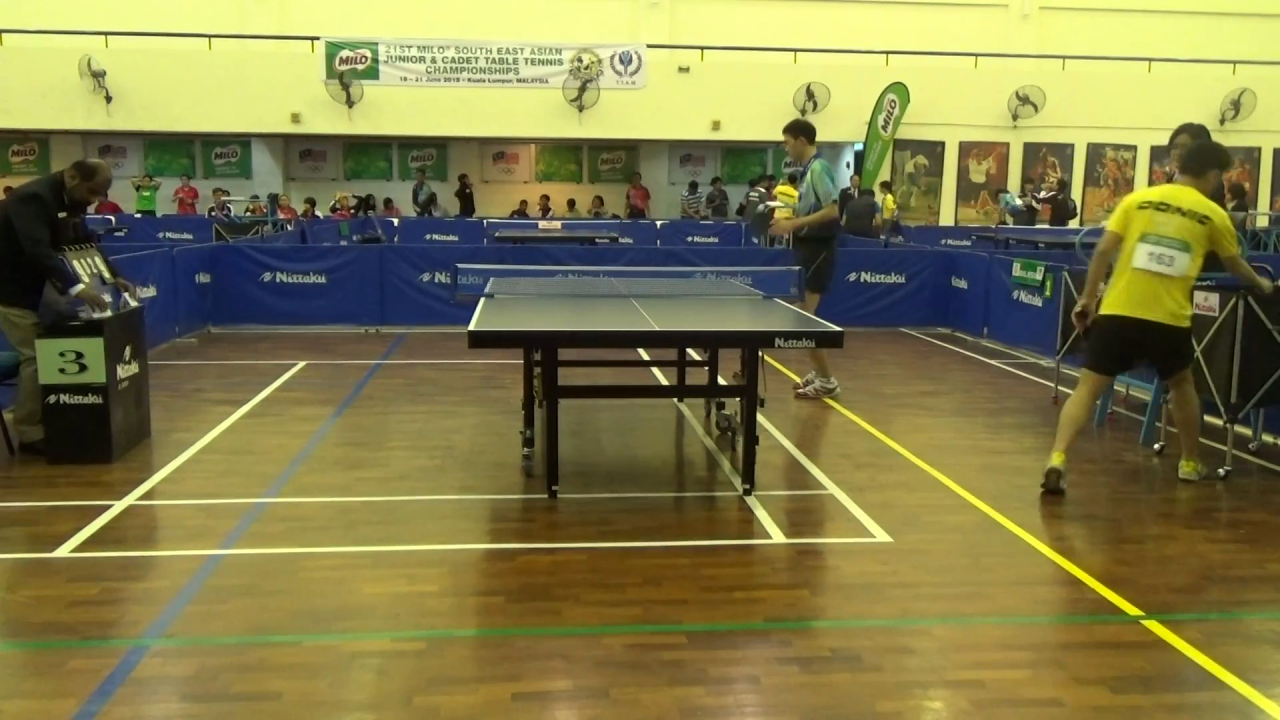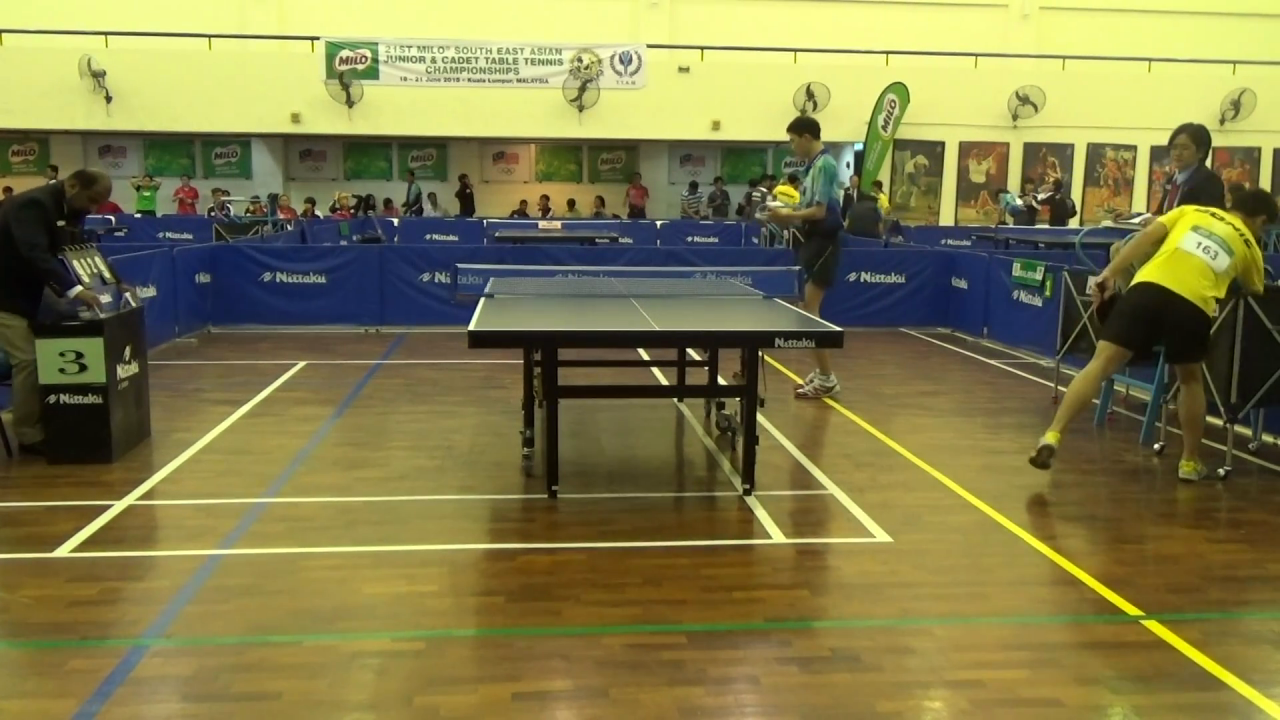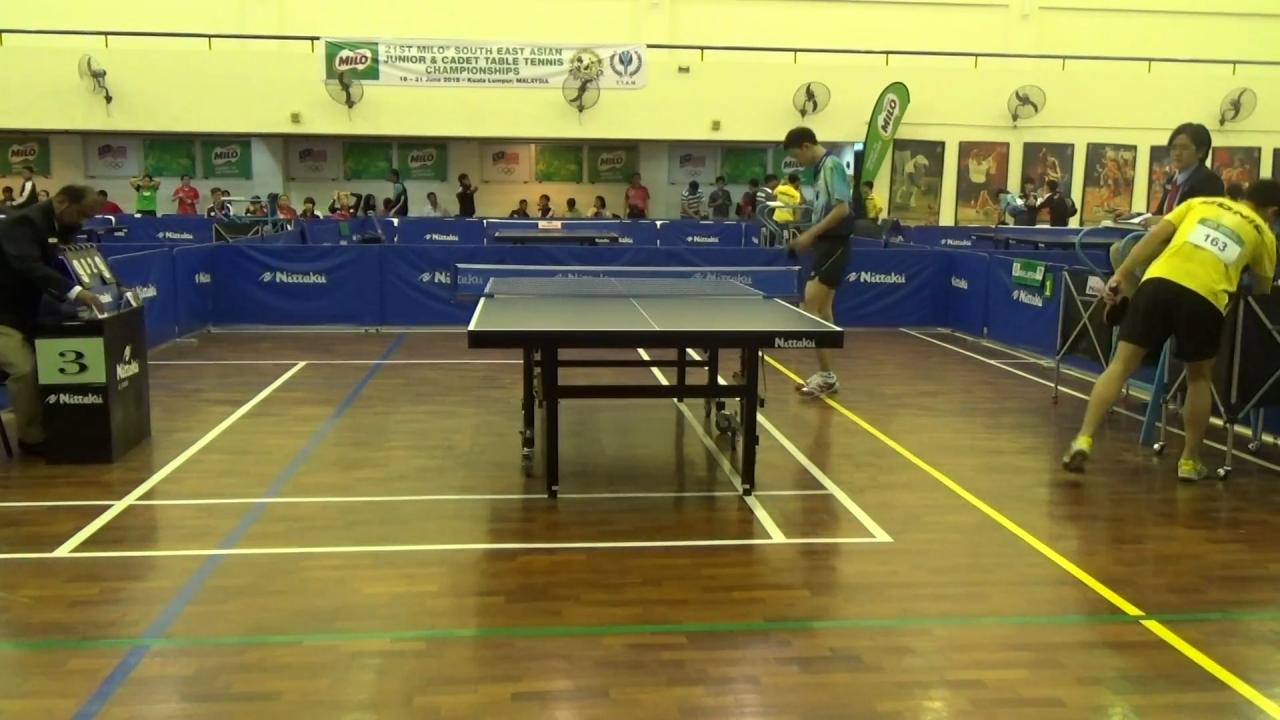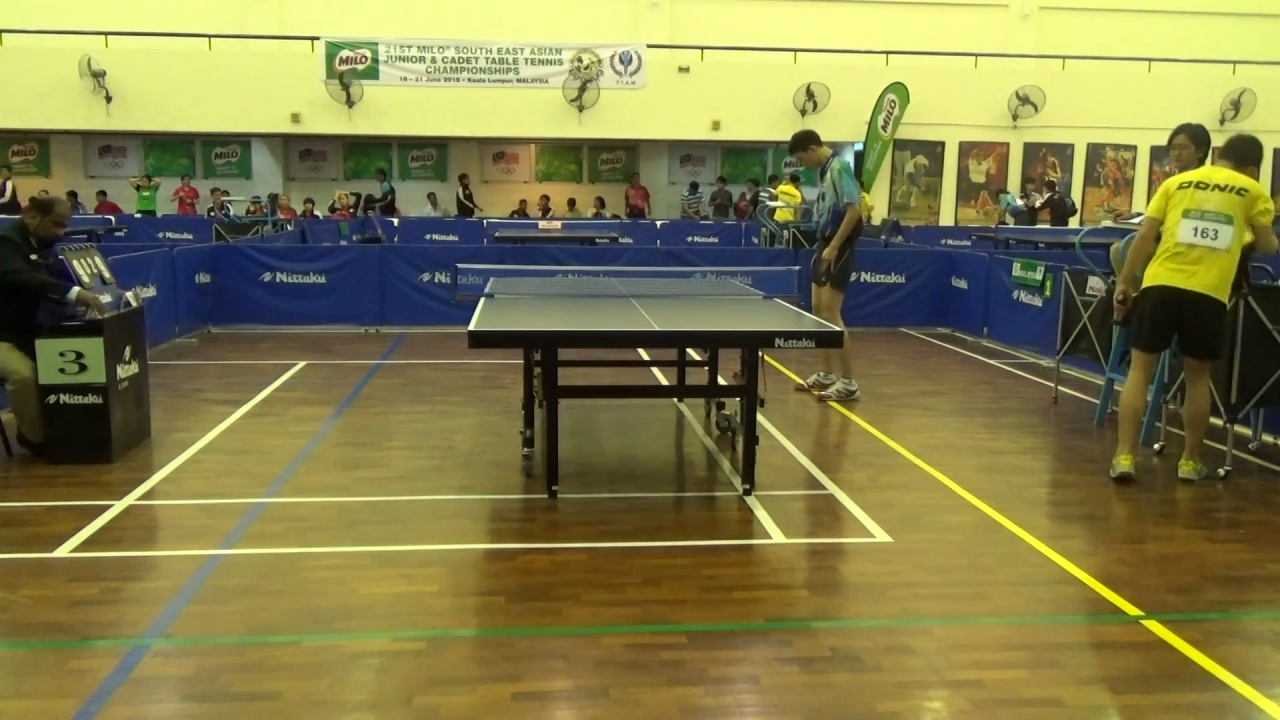
dt=0.3s
person 1, frame 1
left shoulder: (1137, 199)
right shoulder: (1214, 215)
left elbow: (1104, 250)
right elbow: (1236, 268)
left wrist: (1087, 297)
right wrist: (1260, 283)
left hip: (1117, 311)
right hip: (1169, 318)
left knee: (1087, 390)
right knee: (1182, 386)
left ankle: (1058, 457)
right ankle: (1190, 463)
person 1, frame 2
left shoulder: (1192, 211)
right shoulder: (1250, 247)
left elbow: (1149, 236)
right elbow: (1253, 294)
left wrist: (1110, 273)
left hip: (1149, 288)
right hip: (1193, 304)
left knee: (1100, 365)
right knee: (1191, 378)
left ankle: (1052, 436)
right ankle: (1190, 461)
person 1, frame 3
left shoulder: (1201, 203)
left elbow: (1156, 235)
left wrist: (1120, 275)
left hip: (1160, 283)
right hip: (1205, 298)
left knee: (1121, 365)
right knee: (1199, 378)
left ankle: (1084, 439)
right ankle: (1190, 462)
person 1, frame 4
left shoulder: (1177, 182)
left elbow: (1145, 235)
left wrist: (1125, 284)
left hip: (1160, 286)
right hip: (1209, 294)
left knee: (1140, 371)
right knee: (1198, 377)
left ankle: (1124, 458)
right ankle: (1190, 461)
person 2, frame 1
left shoulder: (73, 202)
right shoulder: (34, 198)
left elbow: (83, 244)
right elbow: (38, 251)
left wrist: (112, 277)
right wrist: (77, 289)
left hip: (38, 289)
right knee: (38, 356)
right ankle: (30, 434)
person 2, frame 2
left shoulder: (69, 211)
right shoulder: (33, 205)
right elbow: (36, 256)
right wrist: (75, 290)
left hip: (30, 298)
right knee: (29, 360)
right ankle: (30, 436)
person 2, frame 3
left shoulder: (63, 229)
right shoulder: (25, 223)
right elbow: (29, 267)
right wrist: (75, 292)
left hip: (29, 313)
right knee: (25, 369)
right ankle: (32, 437)
person 2, frame 4
left shoulder: (40, 245)
left elbow: (54, 283)
right elbow: (23, 279)
right wrist: (76, 294)
left hip: (24, 332)
right knee: (24, 373)
right ankle: (34, 436)
person 3, frame 1
left shoulder: (819, 168)
right shoulder: (807, 170)
left elbow: (832, 211)
left wrist: (795, 224)
right wrist: (789, 223)
left hip: (818, 248)
right hip: (808, 246)
right knee: (800, 313)
left ankle: (826, 381)
right ankle: (819, 373)
person 3, frame 2
left shoulder: (824, 165)
right shoulder: (817, 164)
left elbow: (819, 211)
left wrist: (785, 214)
right wrist: (789, 216)
left hip: (823, 243)
right hip: (814, 241)
left knee: (810, 312)
right knee: (808, 310)
left ankle: (826, 379)
right ankle: (821, 372)
person 3, frame 3
left shoulder: (832, 165)
right shoulder: (821, 168)
left elbow: (843, 209)
left wrist: (811, 233)
right wrist: (811, 235)
left hip: (833, 244)
right hip: (824, 243)
left knee: (810, 306)
right knee: (821, 310)
left ankle: (825, 374)
right ankle: (825, 374)
person 3, frame 4
left shoulder: (839, 167)
right shoulder: (826, 170)
left elbow: (854, 211)
left wrist: (834, 247)
left hip: (838, 248)
right hip: (826, 245)
left knee: (831, 314)
right knee: (819, 312)
left ankle: (848, 382)
right ankle: (826, 374)
